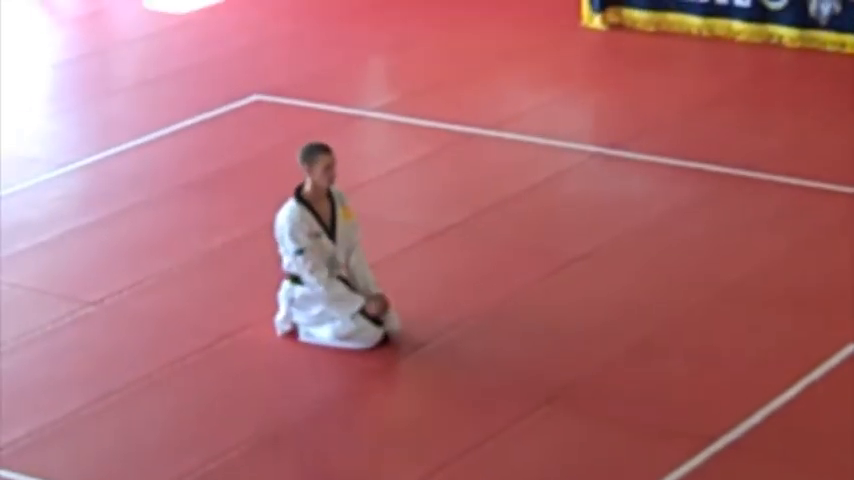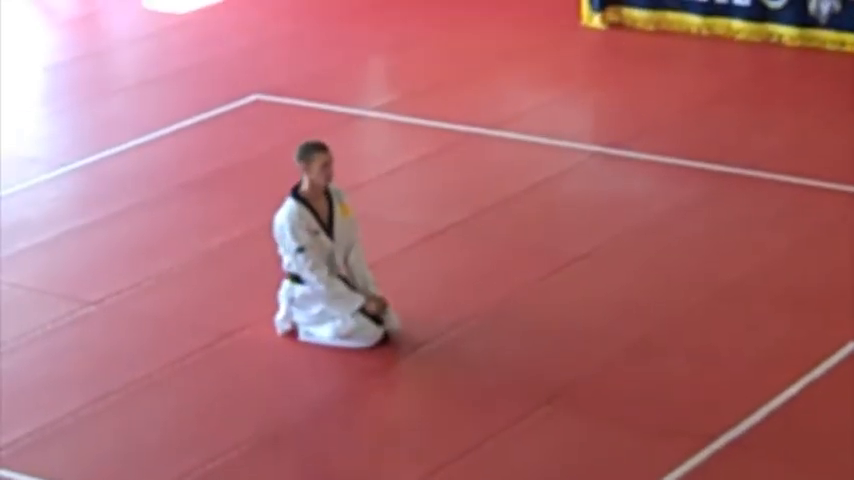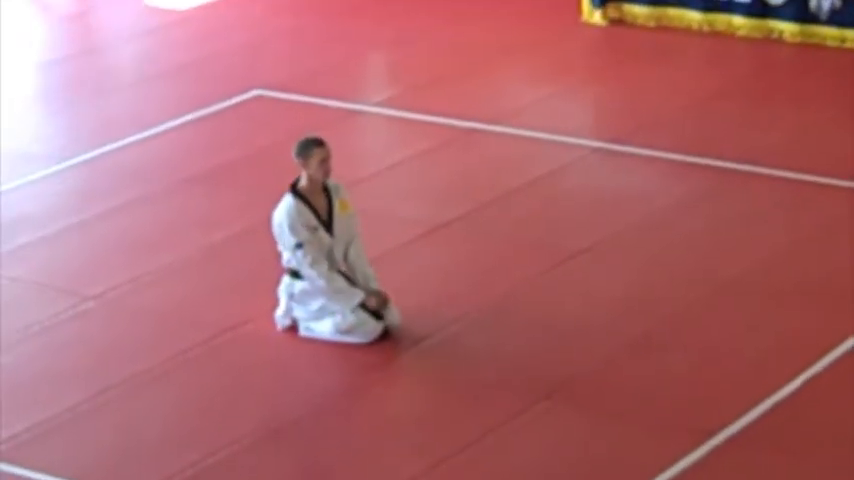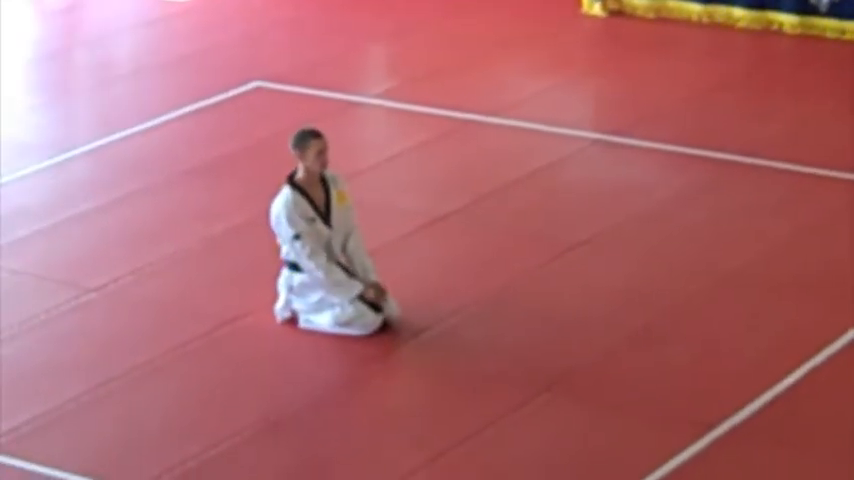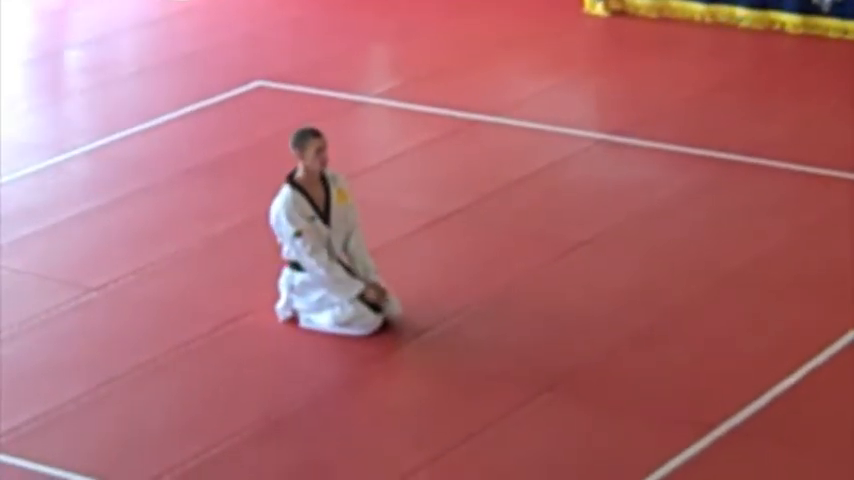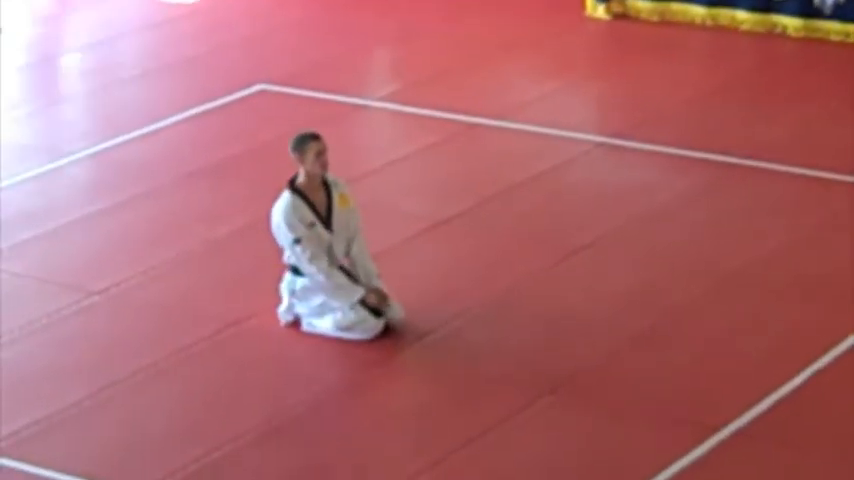
dt=0.1s
person 1, frame 1
left shoulder: (338, 199)
right shoulder: (292, 218)
left elbow: (354, 252)
right elbow: (313, 276)
left wrist: (372, 292)
right wrist: (362, 304)
left hip: (336, 282)
right hip: (308, 294)
left knee: (389, 324)
right knee: (370, 334)
right ankle: (301, 325)
person 1, frame 2
left shoulder: (336, 197)
right shoulder: (290, 218)
left elbow: (352, 250)
right elbow: (313, 275)
left wrist: (370, 292)
right wrist: (362, 303)
left hip: (336, 281)
right hip: (308, 293)
left knee: (389, 323)
right knee: (370, 332)
right ankle: (301, 324)
person 1, frame 3
left shoulder: (336, 192)
right shoulder: (289, 214)
left elbow: (353, 245)
right elbow: (313, 270)
left wrist: (371, 287)
right wrist: (362, 298)
left hip: (336, 277)
right hip: (309, 288)
left knee: (389, 318)
right knee: (370, 328)
right ankle: (301, 318)
person 1, frame 4
left shoulder: (333, 183)
right shoulder: (287, 206)
left elbow: (351, 236)
right elbow: (312, 262)
left wrist: (369, 279)
right wrist: (360, 290)
left hip: (335, 269)
right hip: (308, 280)
left knee: (389, 310)
right knee: (369, 320)
right ankle: (300, 309)
person 1, frame 5
left shoulder: (335, 182)
right shoulder: (286, 205)
left elbow: (353, 235)
right elbow: (314, 259)
left wrist: (370, 279)
right wrist: (361, 289)
left hip: (337, 268)
right hip: (309, 279)
left knee: (391, 310)
right knee: (369, 320)
right ankle: (302, 310)
person 1, frame 6
left shoulder: (336, 188)
right shoulder: (287, 210)
left elbow: (355, 240)
right elbow: (313, 266)
left wrist: (372, 284)
right wrist: (361, 294)
left hip: (339, 272)
right hip: (310, 284)
left knee: (392, 314)
right knee: (371, 324)
right ankle: (303, 313)
